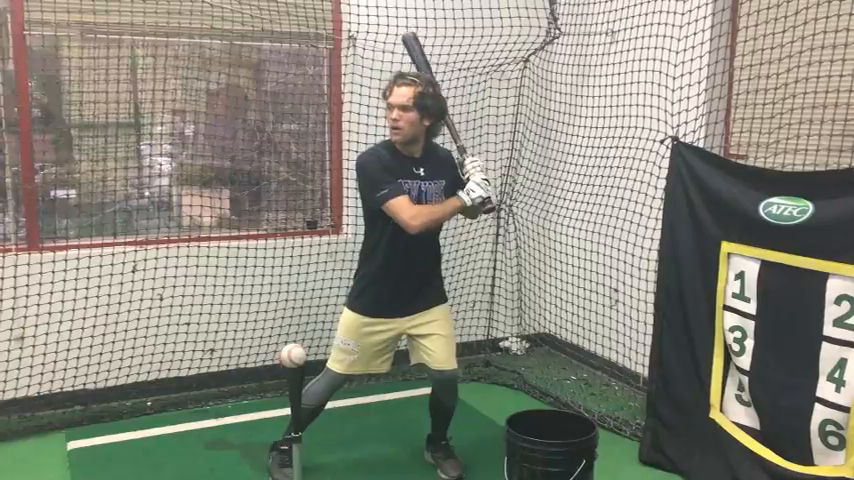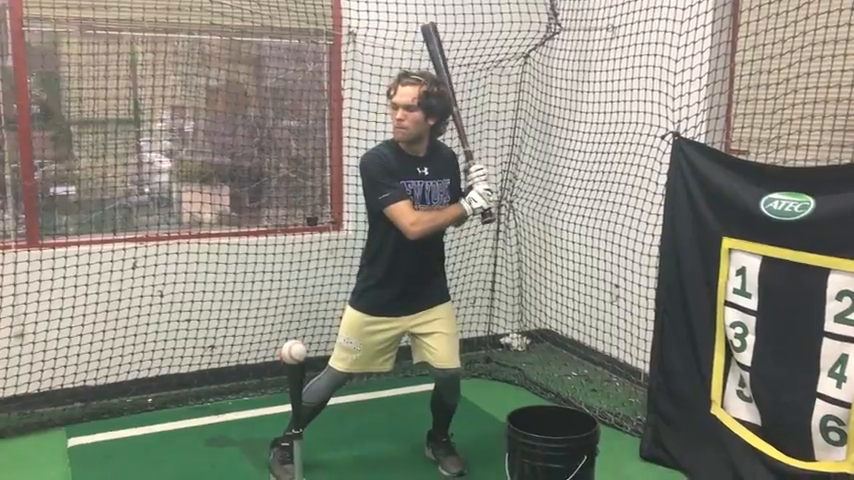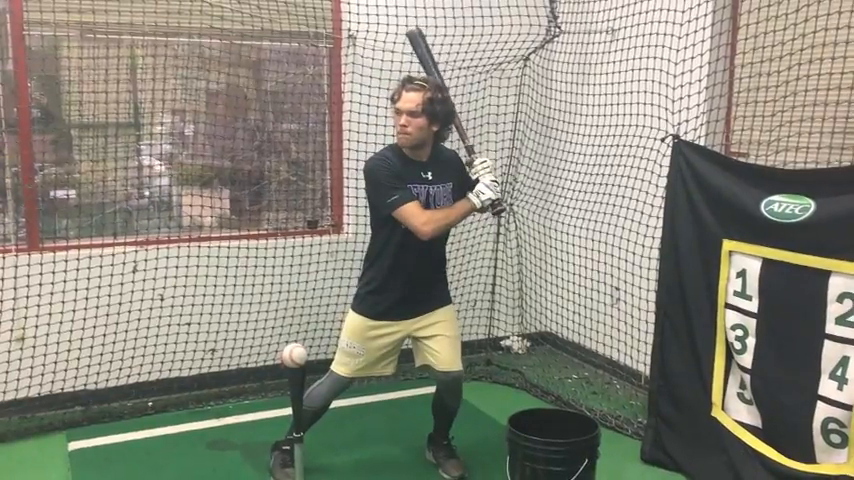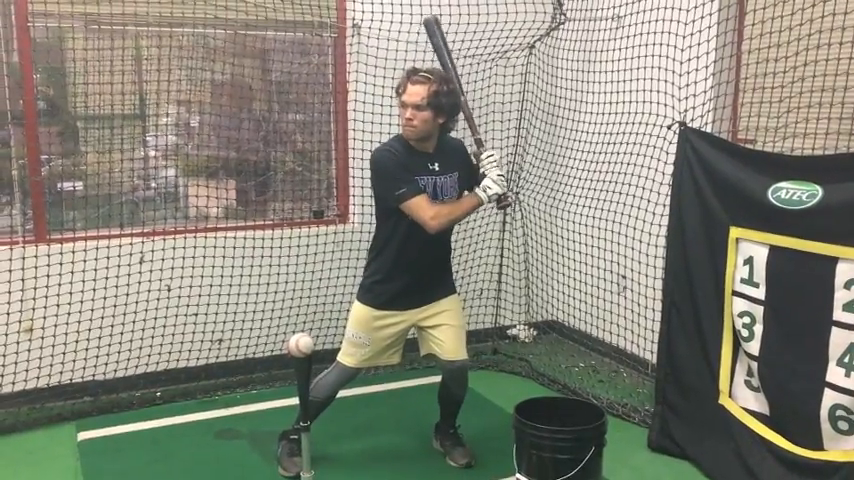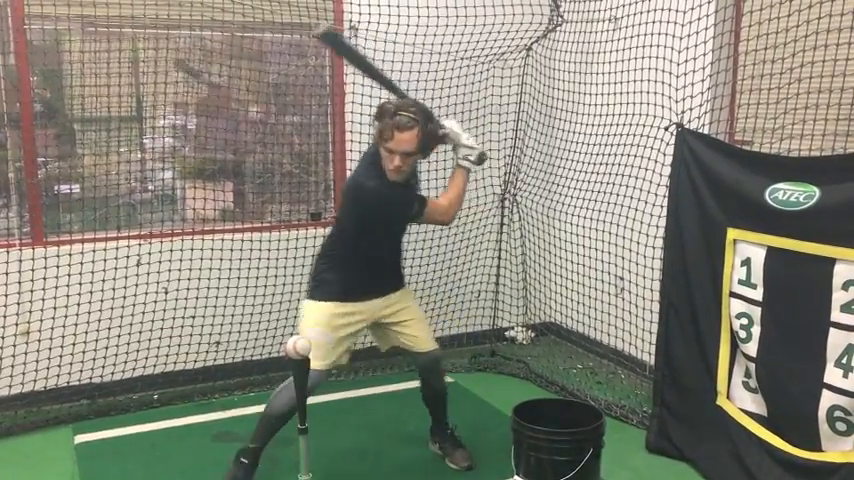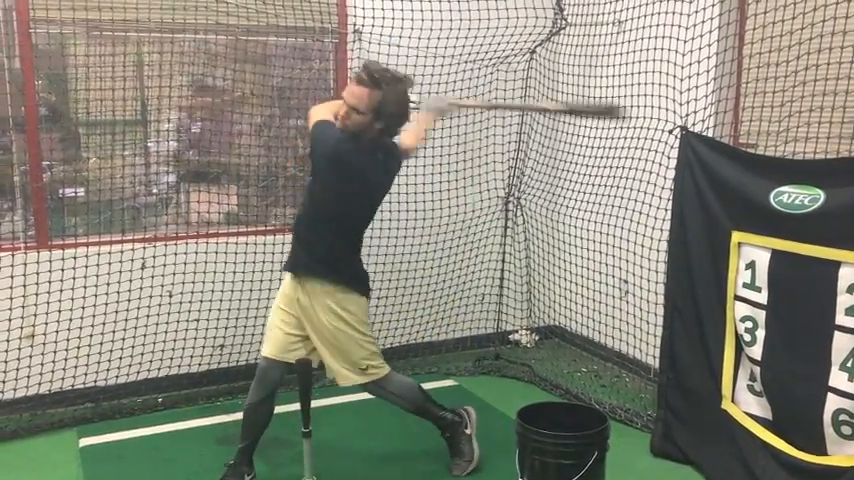
dt=0.5s
person 1, frame 1
left shoulder: (442, 160)
right shoulder: (373, 162)
left elbow: (471, 212)
right elbow: (413, 220)
left wrist: (476, 191)
right wrist: (465, 194)
left hip: (427, 297)
right hip: (374, 300)
left knee: (446, 375)
right knee: (334, 376)
left ankle: (438, 444)
right ankle: (284, 446)
person 1, frame 2
left shoulder: (446, 159)
right shoulder: (377, 162)
left elbow: (454, 218)
right elbow: (412, 225)
left wrist: (475, 193)
right wrist: (467, 205)
left hip: (431, 295)
right hip: (377, 298)
left knee: (450, 373)
right knee: (336, 375)
left ankle: (439, 440)
right ankle: (285, 443)
person 1, frame 3
left shoulder: (449, 162)
right shoulder: (381, 167)
left elbow: (470, 205)
right elbow: (425, 225)
left wrist: (483, 185)
right wrist: (476, 198)
left hip: (432, 299)
right hip: (379, 303)
left knee: (451, 376)
right knee: (338, 379)
left ankle: (439, 443)
right ankle: (285, 447)
person 1, frame 4
left shoulder: (454, 150)
right shoulder: (387, 159)
left elbow: (472, 193)
right elbow: (433, 218)
left wrist: (489, 173)
right wrist: (483, 193)
left hip: (437, 289)
right hip: (384, 292)
left knee: (456, 366)
right knee: (345, 368)
left ankle: (446, 431)
right ankle: (294, 436)
person 1, frame 5
left shoulder: (405, 162)
right shoulder: (371, 188)
right elbow: (444, 213)
left wrist: (452, 135)
right wrist: (464, 163)
left hip: (388, 287)
right hip: (337, 291)
left knee: (430, 358)
right knee: (310, 376)
left ankle: (442, 433)
person 1, frame 6
left shoulder: (340, 151)
right shoulder: (383, 151)
left elbow: (317, 115)
right elbow: (407, 143)
left wrist: (344, 112)
right wrist: (429, 113)
left hip: (332, 290)
right hip: (301, 280)
left knee: (372, 377)
right knee: (268, 374)
left ankle: (454, 423)
